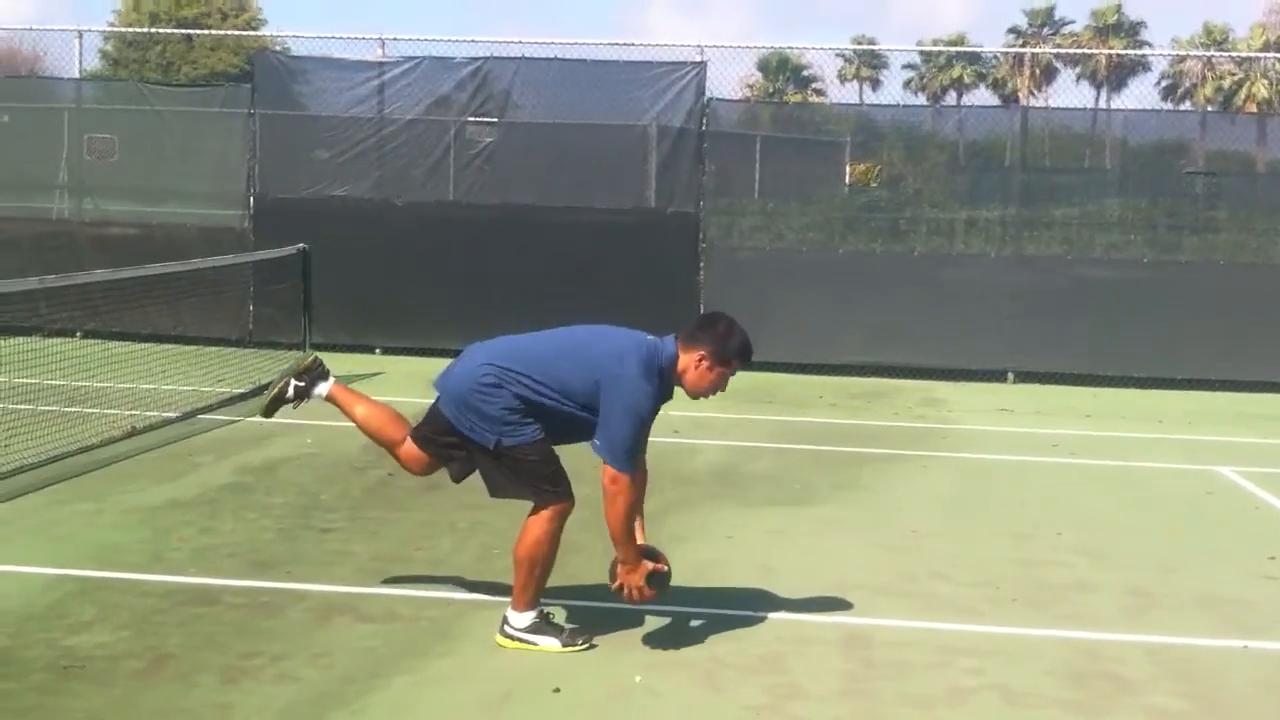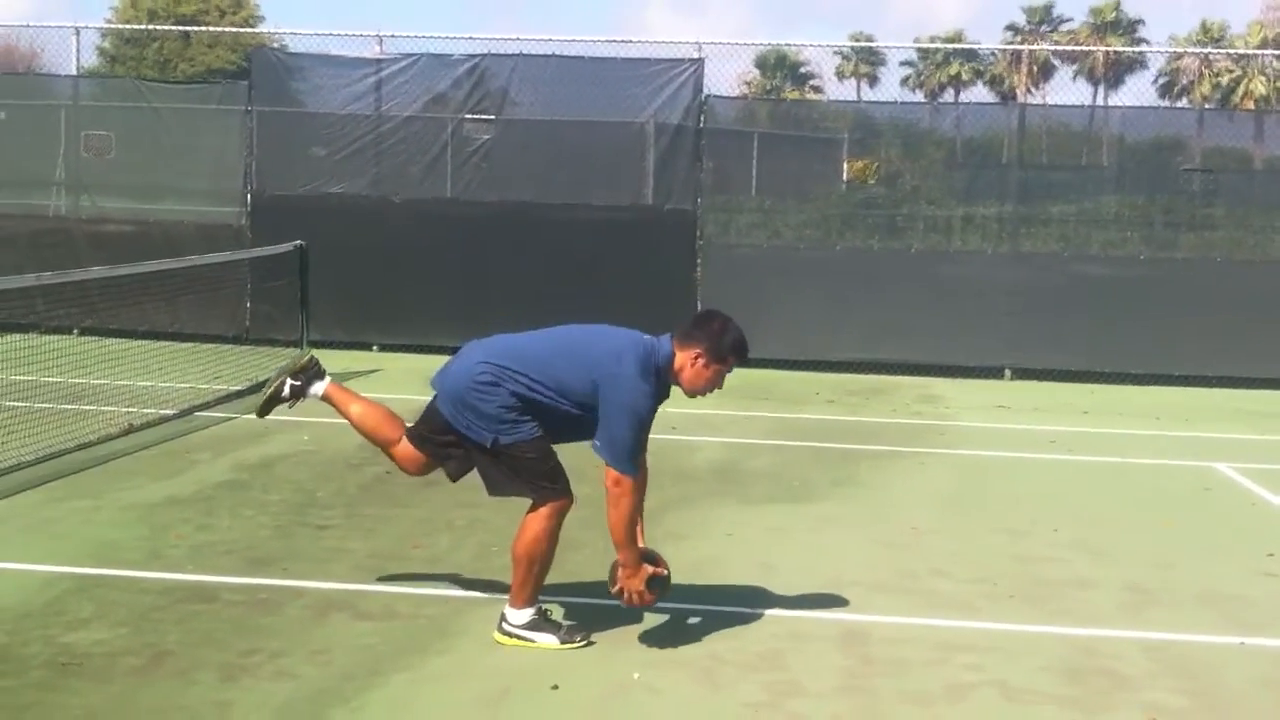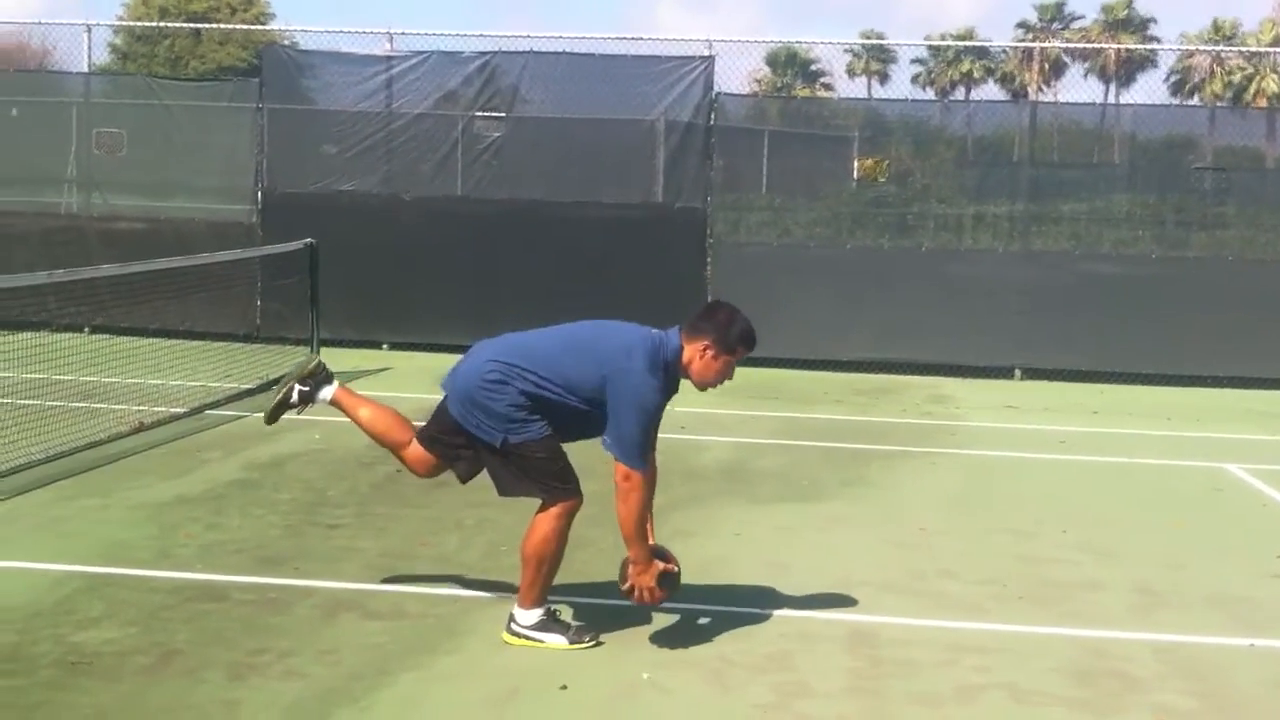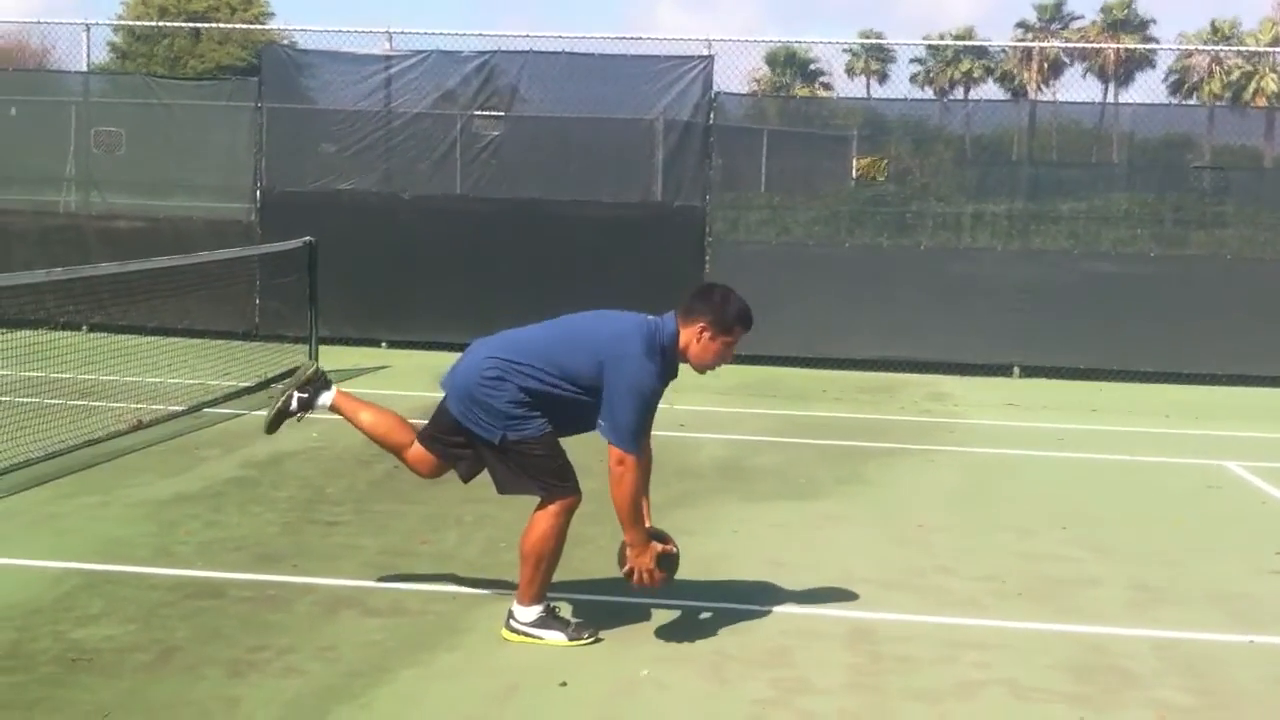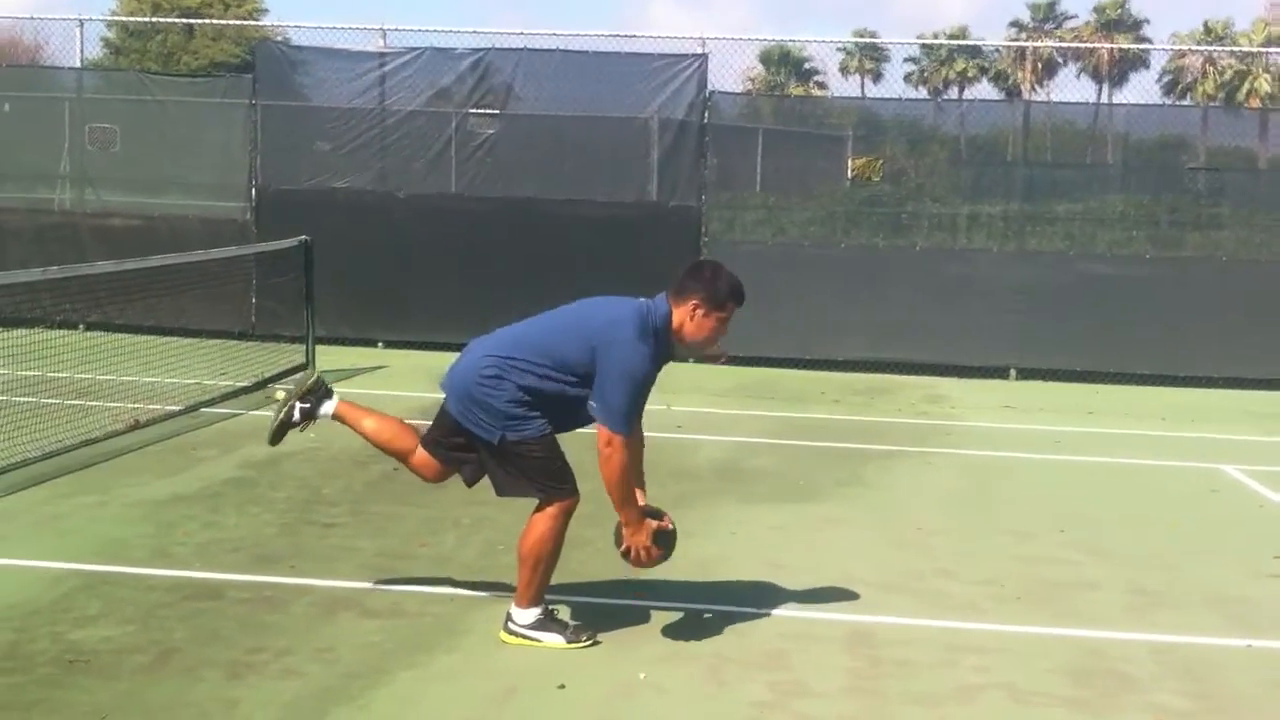
dt=0.1s
person 1, frame 1
left shoulder: (648, 360)
right shoulder: (636, 382)
left elbow: (633, 461)
right elbow: (617, 482)
left wrist: (638, 531)
right wrist: (630, 562)
left hip: (477, 378)
right hip: (490, 395)
left knee: (413, 454)
right knee: (553, 502)
left ankle: (321, 384)
right ankle: (521, 621)
person 1, frame 2
left shoulder: (646, 359)
right shoulder: (633, 383)
left elbow: (634, 464)
right elbow: (620, 484)
left wrist: (639, 541)
right wrist: (630, 566)
left hip: (473, 376)
right hip: (487, 393)
left knee: (410, 453)
right knee: (552, 499)
left ankle: (315, 384)
right ankle: (520, 618)
person 1, frame 3
left shoulder: (654, 355)
right shoulder: (641, 377)
left elbow: (643, 459)
right elbow: (629, 478)
left wrist: (649, 536)
right wrist: (641, 562)
left hip: (483, 376)
right hip: (497, 393)
left knee: (419, 455)
right knee: (562, 499)
left ankle: (324, 388)
right ankle: (528, 618)
person 1, frame 4
left shoulder: (650, 341)
right shoulder: (639, 361)
left elbow: (637, 444)
right elbow: (622, 463)
left wrist: (646, 518)
right wrist: (639, 546)
left hip: (482, 377)
right hip: (495, 390)
left knee: (422, 455)
right knee: (560, 497)
left ankle: (321, 394)
right ankle: (527, 616)
person 1, frame 5
left shoulder: (645, 327)
right shoulder: (632, 344)
left elbow: (629, 426)
right elbow: (612, 444)
left wrist: (640, 497)
right wrist: (633, 524)
left hip: (480, 376)
right hip: (494, 390)
left knee: (425, 461)
right knee: (558, 498)
left ankle: (324, 403)
right ankle: (525, 617)
